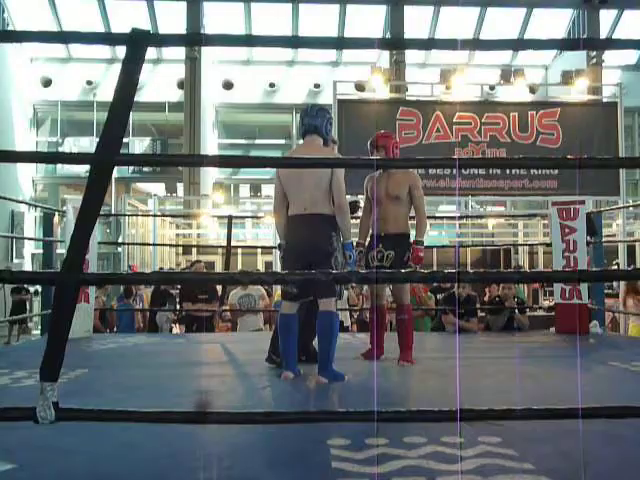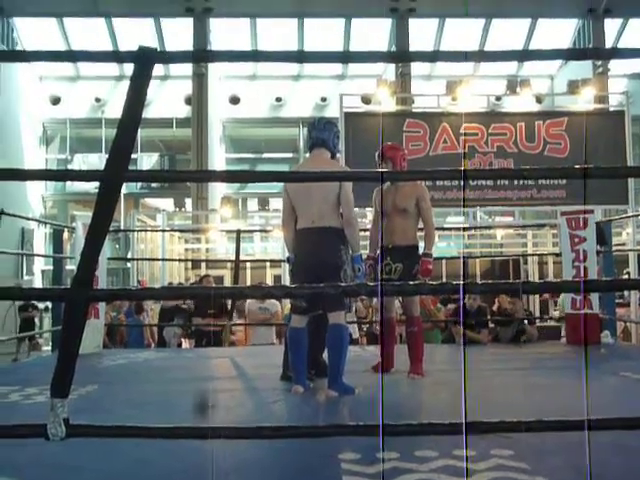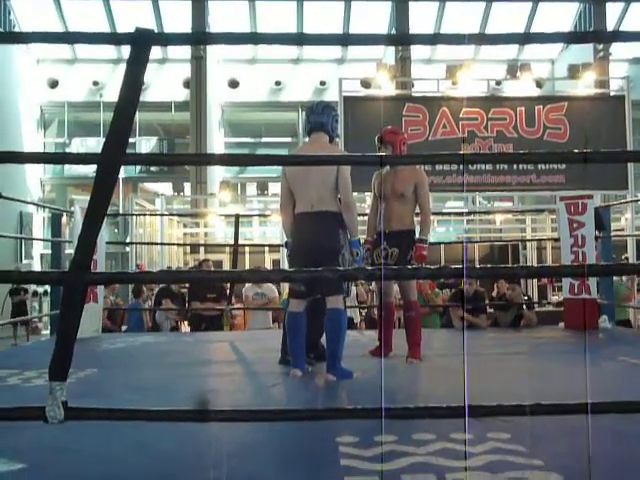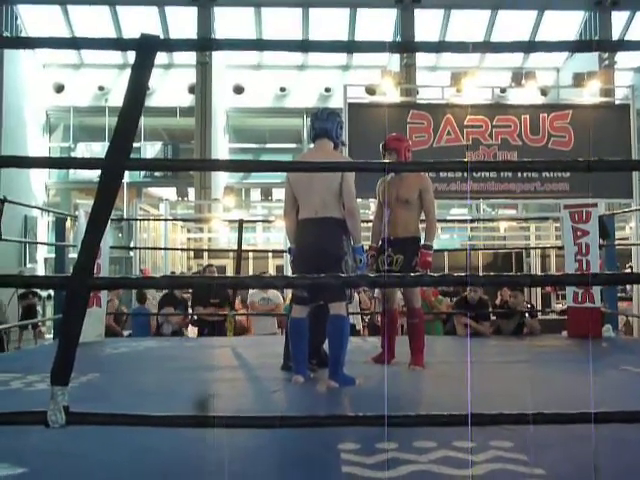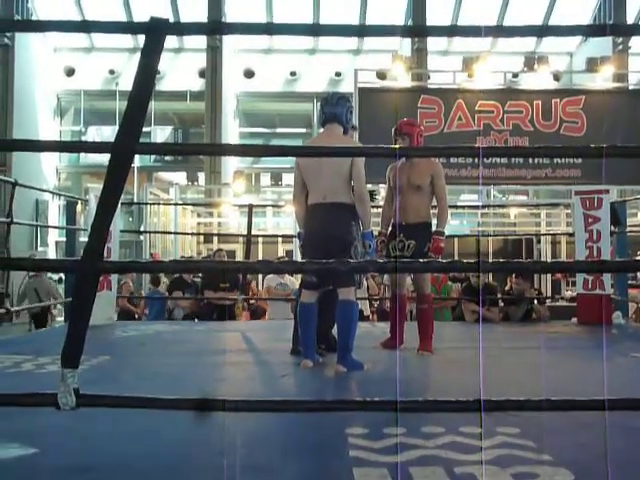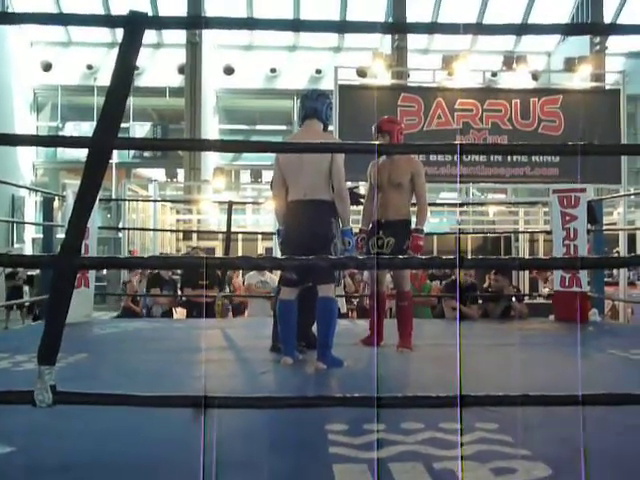
dt=0.7s
person 1, frame 1
right shoulder: (331, 157)
left elbow: (278, 209)
right elbow: (340, 205)
left wrist: (284, 241)
right wrist: (347, 240)
left hip: (294, 232)
right hip: (323, 230)
left knee: (289, 300)
right knee: (327, 300)
left ankle: (288, 366)
right ankle: (325, 369)
person 1, frame 2
right shoulder: (339, 171)
left elbow: (287, 223)
right elbow: (348, 218)
left wrist: (292, 254)
right wrist: (356, 254)
left hip: (303, 245)
right hip: (331, 243)
left knee: (299, 314)
right knee: (337, 313)
left ankle: (298, 380)
right ankle: (335, 382)
person 1, frame 3
right shoulder: (337, 155)
left elbow: (285, 207)
right elbow: (347, 202)
left wrist: (290, 239)
right wrist: (355, 238)
left hip: (301, 230)
right hip: (329, 228)
left knee: (297, 299)
right knee: (335, 298)
left ankle: (297, 364)
right ankle: (334, 367)
person 1, frame 4
right shoulder: (341, 161)
left elbow: (289, 213)
right elbow: (350, 208)
left wrist: (294, 245)
right wrist: (358, 245)
left hip: (304, 235)
right hip: (332, 234)
left knee: (300, 305)
right knee: (338, 304)
left ankle: (299, 370)
right ankle: (336, 373)
person 1, frame 5
right shoulder: (351, 146)
left elbow: (298, 198)
right elbow: (360, 194)
left wrist: (303, 230)
right wrist: (367, 230)
left hip: (314, 220)
right hip: (342, 219)
left knee: (309, 289)
right knee: (347, 289)
left ankle: (308, 354)
right ankle: (344, 358)
person 1, frame 6
right shoulder: (331, 142)
left elbow: (278, 194)
right elbow: (340, 189)
left wrist: (282, 226)
right wrist: (347, 227)
left hip: (294, 218)
right hip: (322, 216)
left knee: (289, 286)
right knee: (327, 286)
left ankle: (288, 351)
right ankle: (324, 355)
person 2, frame 1
left shoulder: (410, 177)
right shoulder: (370, 180)
left elbow: (421, 214)
left wrist: (418, 244)
right wrist: (360, 244)
left hip: (399, 240)
right hip: (376, 240)
left knee: (401, 296)
right knee: (376, 295)
left ankle: (406, 351)
right ankle: (376, 347)
person 2, frame 2
left shoulder: (417, 189)
right shoulder: (379, 193)
left elbow: (429, 226)
left wrist: (427, 256)
right wrist: (371, 256)
left hip: (408, 252)
right hip: (384, 253)
left knee: (411, 307)
right knee: (385, 308)
left ankle: (416, 363)
right ankle: (386, 359)
person 2, frame 3
left shoulder: (416, 174)
right shoulder: (378, 177)
left elbow: (426, 212)
left wrist: (422, 243)
right wrist: (368, 241)
left hip: (405, 237)
right hip: (382, 238)
left knee: (408, 292)
right knee: (384, 293)
left ankle: (415, 348)
right ankle: (384, 344)
person 2, frame 4
left shoulder: (421, 181)
right shoulder: (382, 184)
left elbow: (431, 218)
left wrist: (427, 248)
right wrist: (373, 248)
left hip: (410, 244)
right hip: (386, 244)
left knee: (412, 299)
right knee: (387, 299)
left ankle: (417, 355)
right ankle: (387, 350)
person 2, frame 5
left shoulder: (432, 167)
right shoulder: (393, 170)
left elbow: (442, 204)
left wrist: (439, 234)
right wrist: (382, 233)
left hip: (421, 230)
right hip: (397, 230)
left knee: (422, 285)
right knee: (396, 285)
left ankle: (426, 340)
right ankle: (395, 336)
person 2, frame 6
left shoulder: (413, 164)
right shoulder: (374, 166)
left elbow: (422, 201)
left wrist: (418, 232)
right wrist: (363, 230)
left hip: (400, 227)
right hip: (377, 227)
left knee: (402, 281)
right knee: (376, 281)
left ankle: (405, 337)
right ankle: (375, 333)
